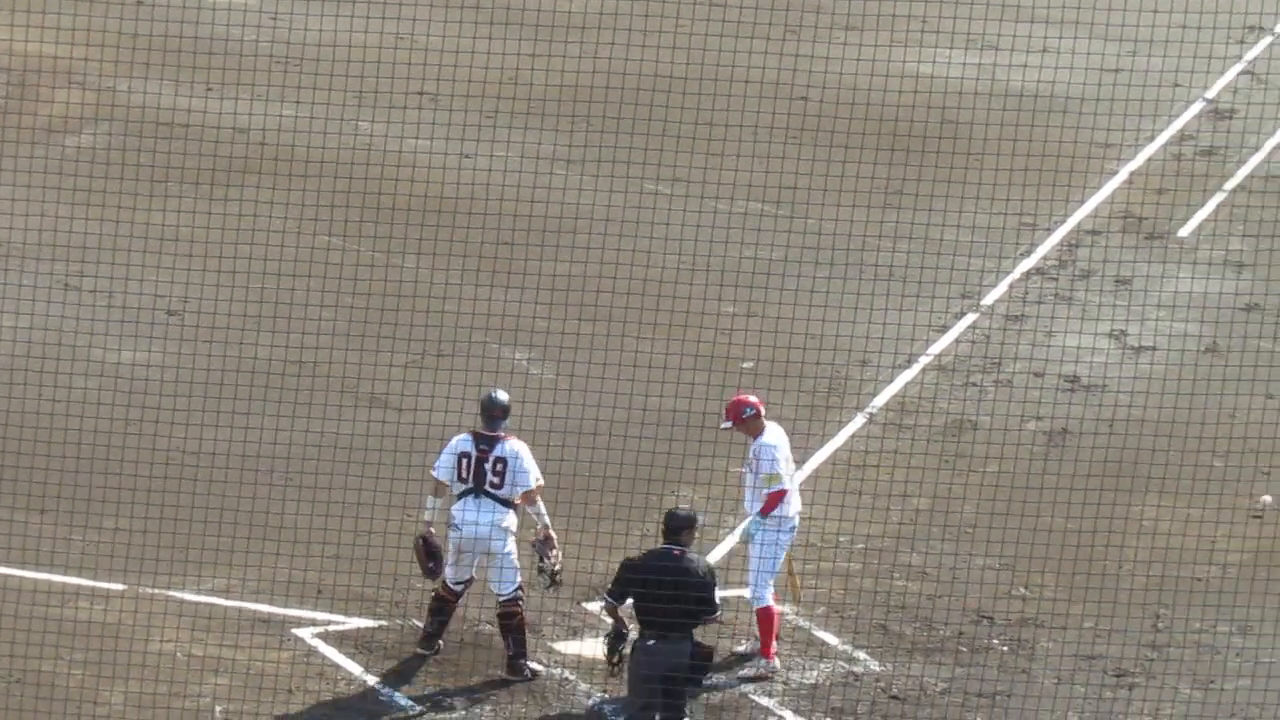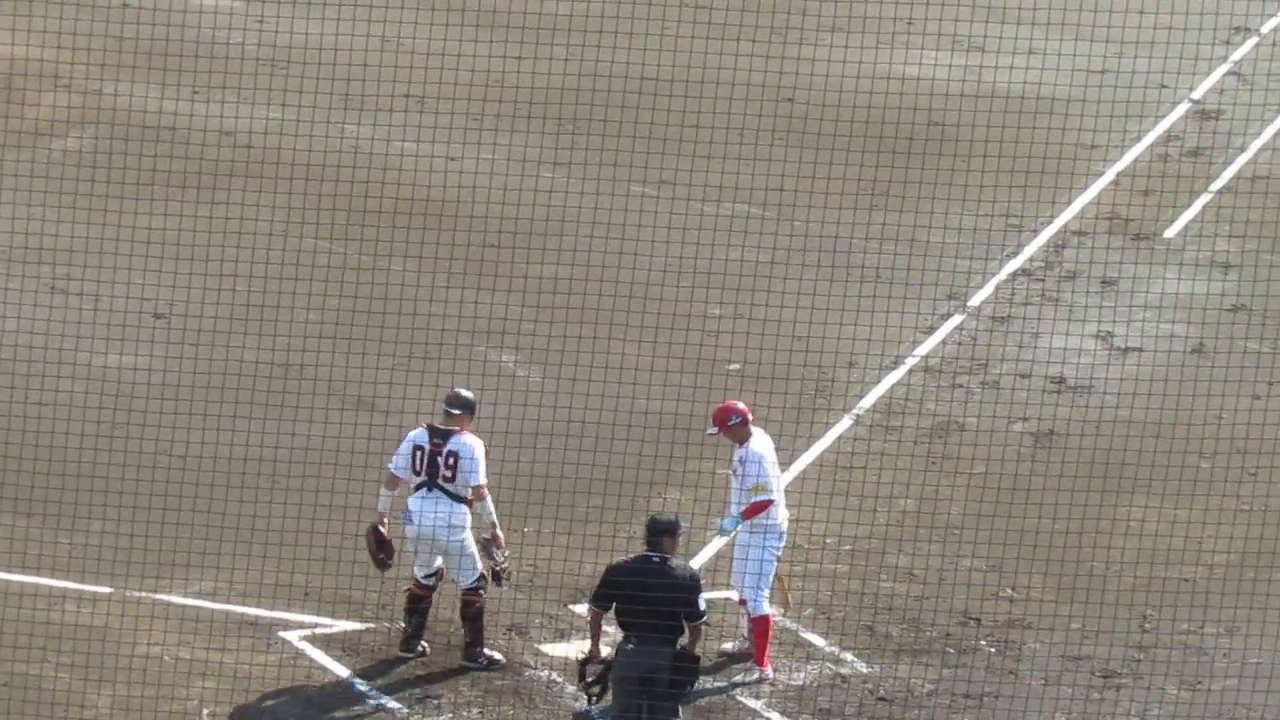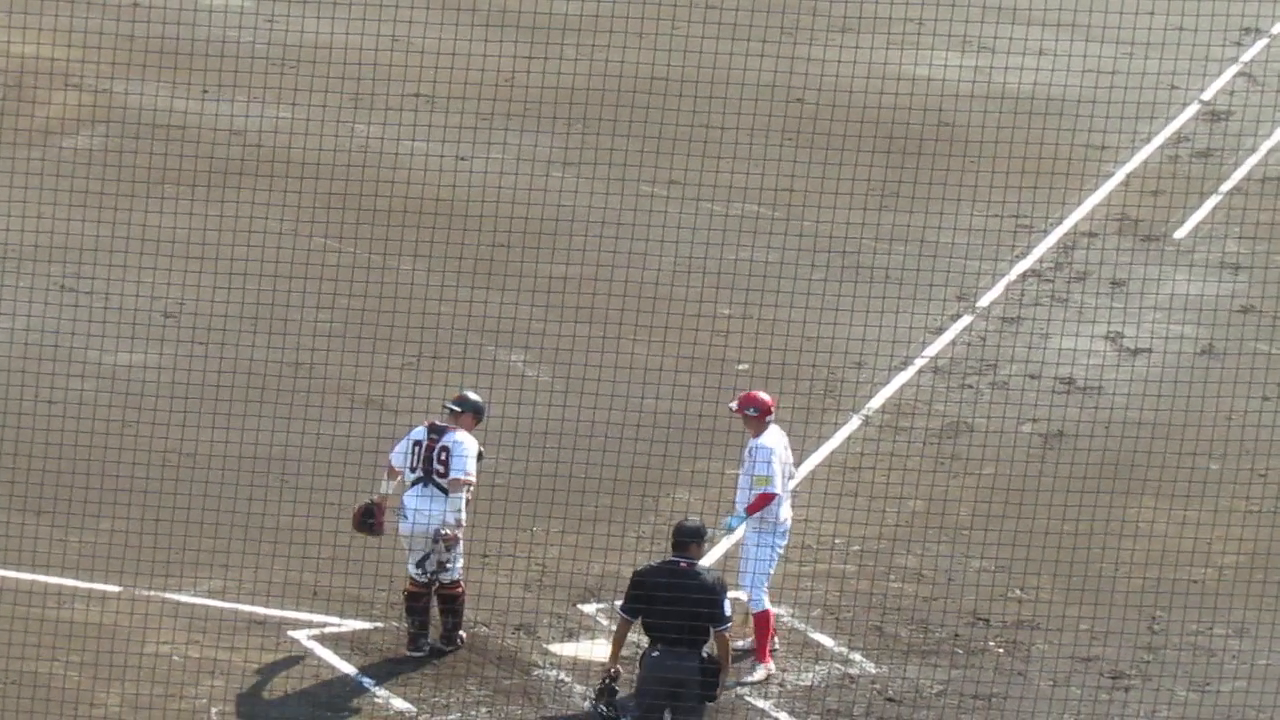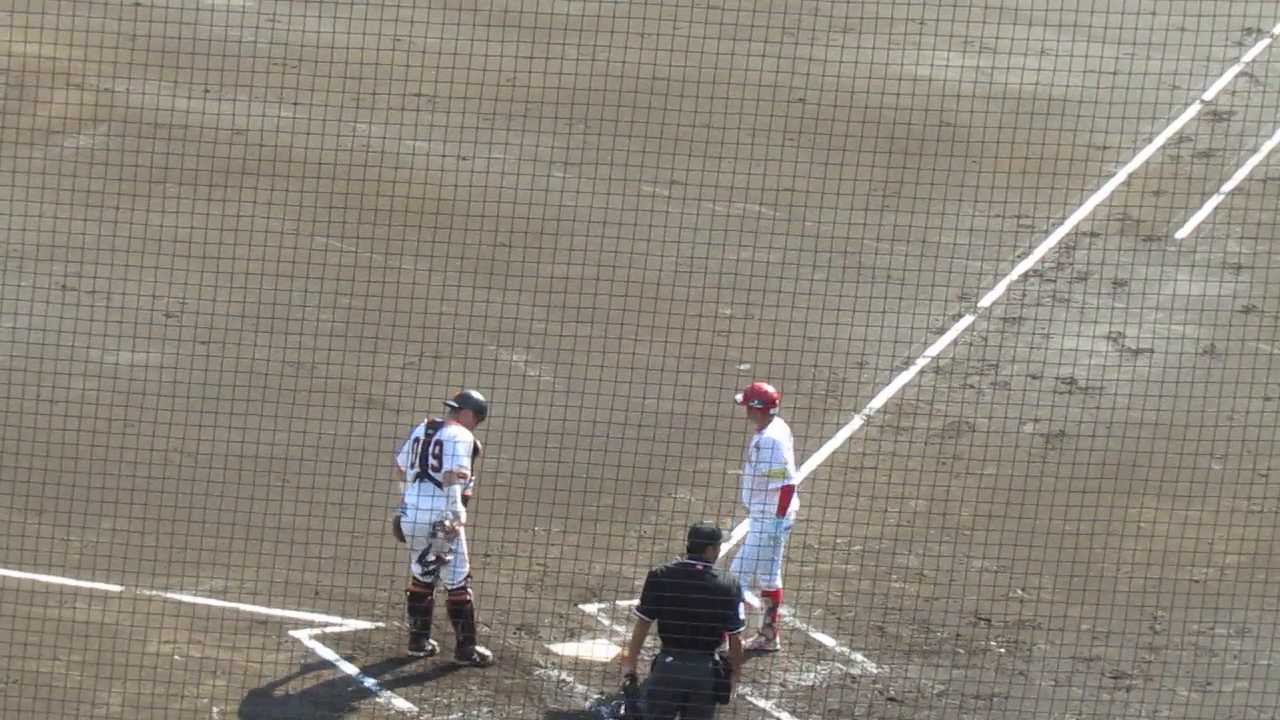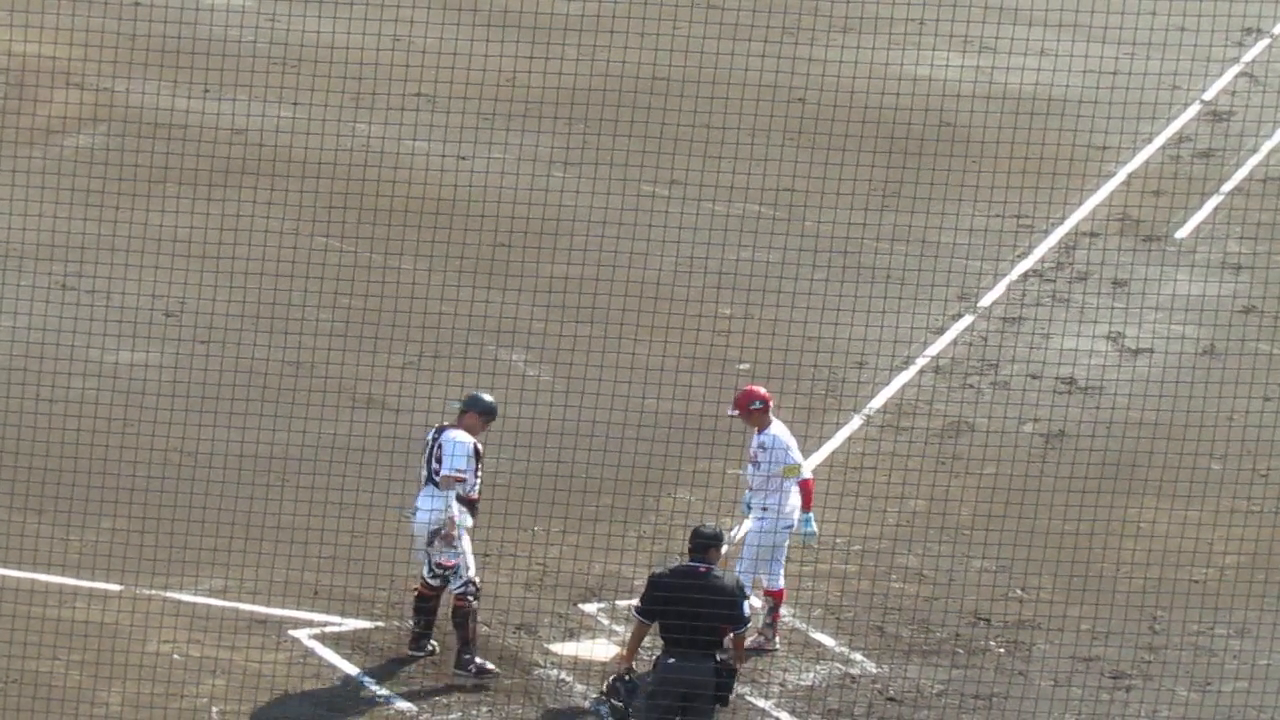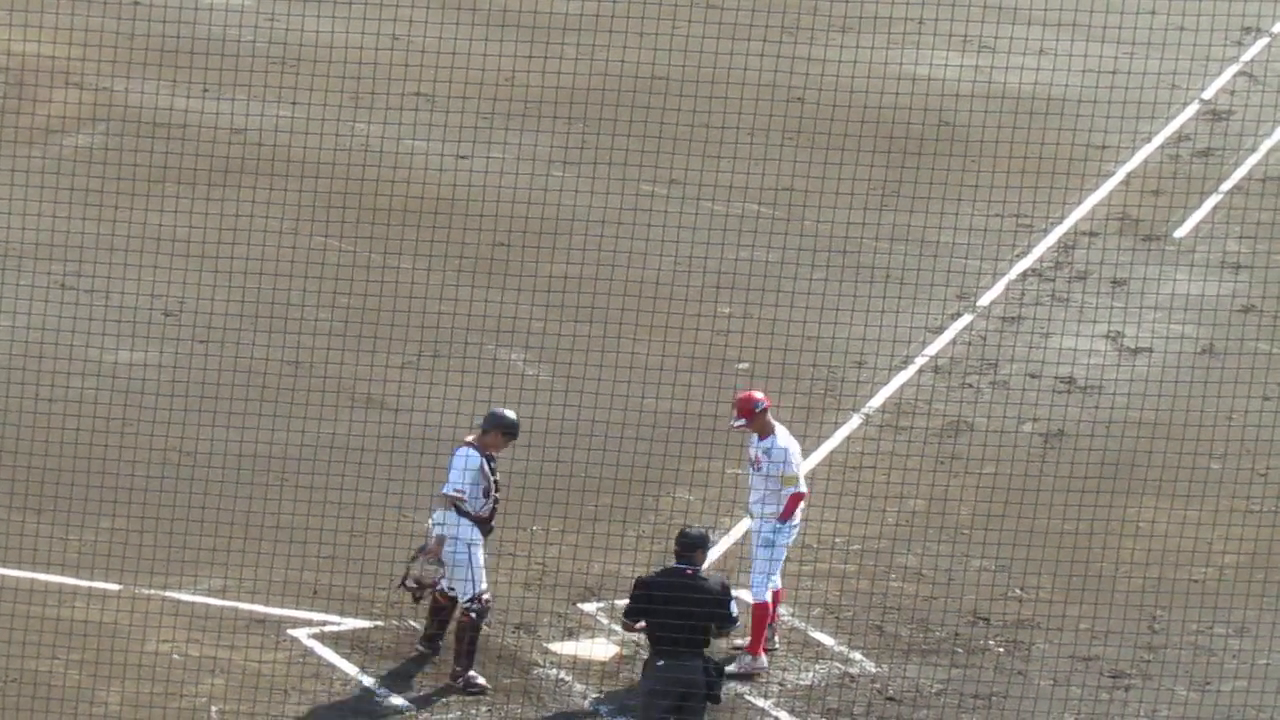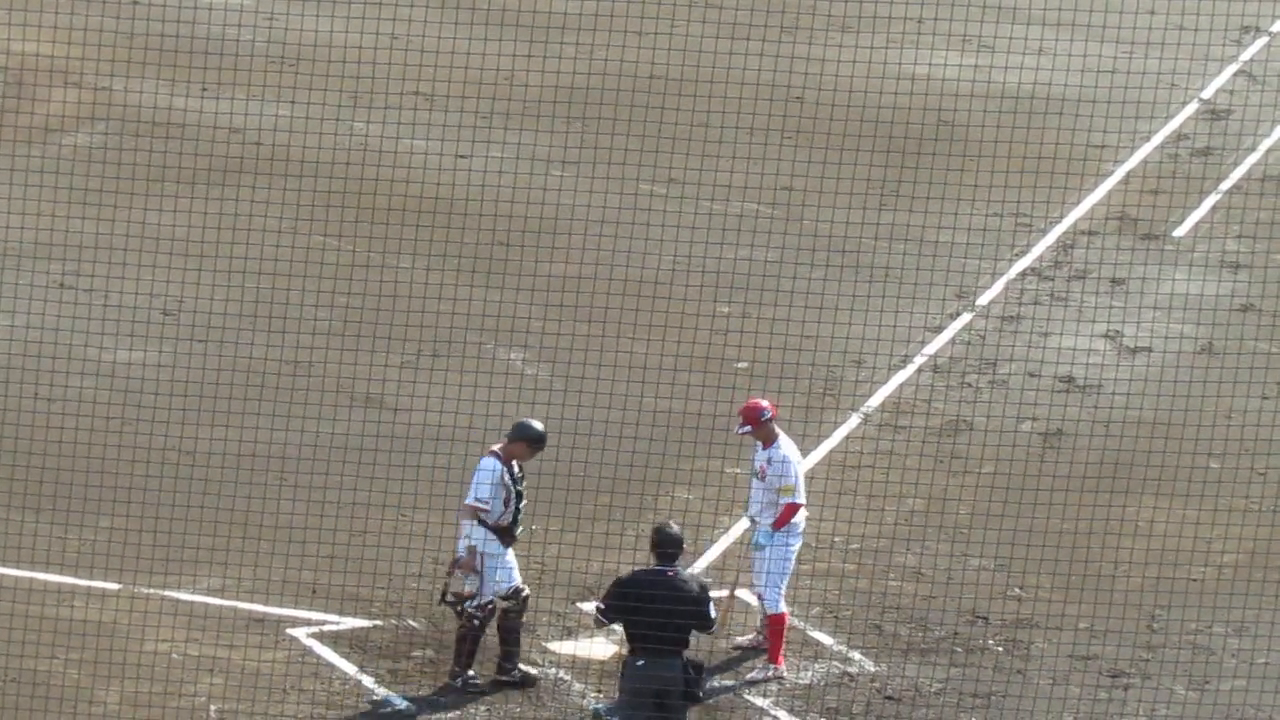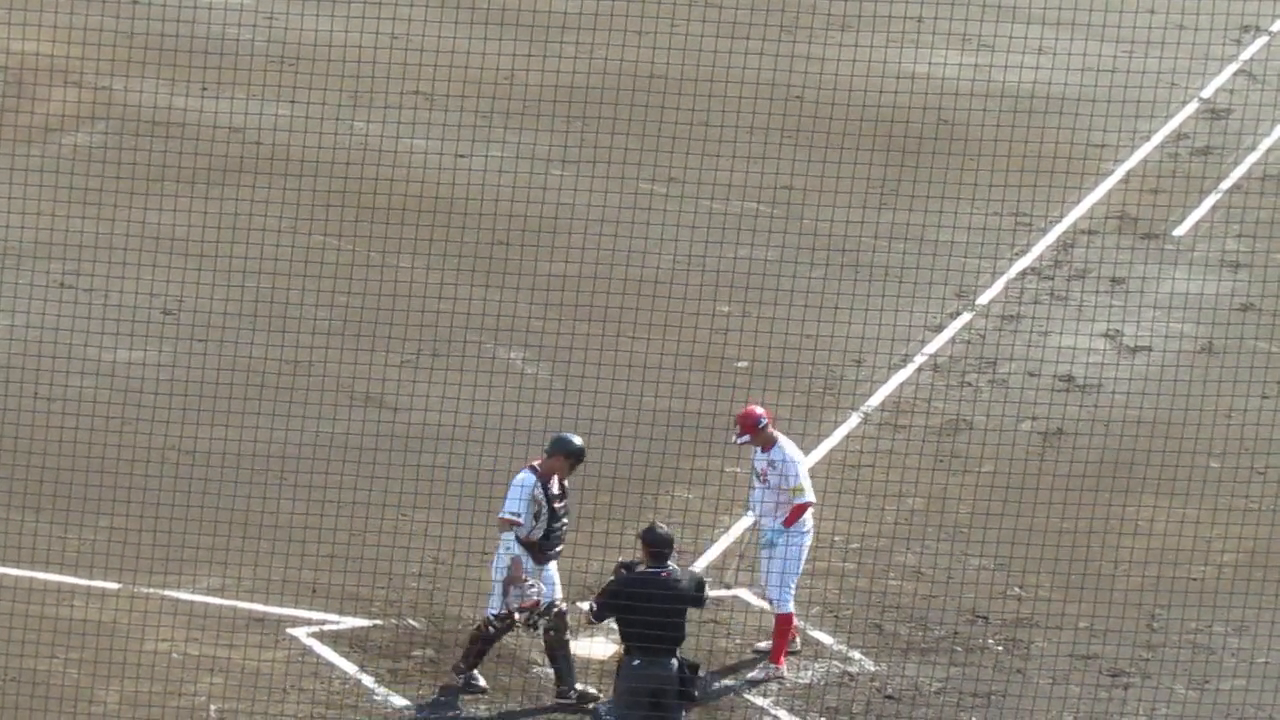
dt=0.3s
person 1, frame 1
left shoulder: (767, 444)
right shoulder: (769, 431)
left elbow: (779, 489)
left wrist: (758, 520)
left hip: (773, 523)
right hip: (770, 521)
left knee: (760, 587)
right knee: (762, 582)
left ankle: (767, 659)
right ankle: (764, 641)
person 1, frame 2
left shoulder: (755, 451)
right shoulder: (752, 440)
left elbow: (767, 498)
left wrist: (737, 520)
left hip: (765, 531)
right hip: (751, 528)
left knee: (755, 594)
right knee: (742, 584)
left ankle: (762, 666)
right ankle: (749, 639)
person 1, frame 3
left shoulder: (764, 445)
right shoulder: (774, 434)
left elbow: (770, 492)
right elbow: (789, 474)
left wrist: (741, 515)
left hip: (768, 527)
right hip: (759, 524)
left knee: (756, 591)
right knee: (749, 582)
left ankle: (763, 662)
right ankle: (765, 638)
person 1, frame 4
left shoulder: (772, 439)
right shoulder: (776, 428)
left elbow: (788, 484)
left wrist: (782, 521)
left hip: (768, 518)
right hip: (767, 515)
left knee: (740, 576)
right knee: (768, 575)
right ankle: (768, 635)
person 1, frame 5
left shoulder: (779, 439)
right shoulder: (760, 433)
left elbow: (804, 479)
left wrist: (807, 517)
right wrist: (749, 496)
left hip: (773, 516)
right hip: (766, 513)
left knee: (742, 576)
right knee: (771, 575)
right ankle: (769, 635)
person 1, frame 6
left shoulder: (785, 446)
right shoulder: (757, 437)
left elbow: (798, 492)
left wrist: (778, 525)
right wrist: (754, 503)
left hip: (779, 523)
right hip: (762, 518)
left knee: (760, 584)
right knee: (768, 578)
left ankle: (755, 656)
right ankle: (767, 635)
person 1, frame 7
left shoulder: (786, 456)
right shoulder: (763, 445)
left elbow: (795, 503)
left wrist: (771, 531)
right wrist: (755, 513)
left hip: (782, 532)
right hip: (764, 526)
left knee: (772, 593)
right knee: (761, 583)
left ankle: (775, 663)
right ankle: (766, 634)
person 1, frame 8
left shoulder: (788, 456)
right shoulder: (759, 447)
left elbow: (805, 500)
left wrist: (781, 529)
right wrist: (754, 496)
left hip: (792, 532)
right hip: (770, 528)
left knee: (780, 593)
right knee: (771, 587)
left ankle: (776, 663)
right ankle: (789, 637)
person 2, frame 1
left shoulder: (459, 443)
right shoulder: (516, 449)
left elbow: (439, 486)
right elbow: (530, 494)
left wrist: (429, 523)
right wrist: (545, 527)
left hip: (462, 528)
right hip: (498, 531)
left knee: (452, 585)
right knee: (509, 597)
left ankle: (429, 640)
right ankle: (517, 664)
person 2, frame 2
left shoulder: (417, 436)
right shoulder: (470, 443)
left elbow: (393, 477)
right elbow: (478, 491)
left wrist: (381, 514)
right wrist: (494, 527)
left hip: (417, 521)
right hip: (452, 524)
left knee: (424, 580)
right knee: (473, 586)
left ankle: (411, 642)
right ankle: (474, 651)
person 2, frame 3
left shoulder: (419, 432)
right shoulder: (465, 441)
left elbow: (394, 466)
right elbow: (458, 485)
left wrist: (383, 495)
right wrist: (457, 525)
left hip: (411, 517)
right hip: (443, 521)
left knee: (419, 577)
right knee: (450, 579)
left ankle: (417, 641)
right ankle: (450, 637)
person 2, frame 4
left shoulder: (422, 430)
right shoulder: (460, 436)
left elbow: (404, 467)
right elbow: (451, 477)
right wrist: (456, 518)
left hip: (412, 514)
right hip: (441, 517)
left knee: (421, 576)
right knee: (458, 582)
left ankle: (419, 641)
right ankle: (466, 649)
person 2, frame 5
left shoulder: (437, 434)
right shoulder: (462, 440)
right elbow: (449, 482)
right wrist: (452, 523)
left hip: (425, 516)
right hip: (444, 521)
left knee: (432, 579)
right knee: (465, 587)
left ankle: (420, 641)
right ankle: (465, 658)
person 2, frame 6
left shoulder: (479, 453)
right shoulder: (470, 457)
right elbow: (449, 500)
right wrist: (439, 540)
left hip: (467, 535)
right hip: (461, 537)
left knee: (449, 589)
right knee: (475, 601)
left ankle: (430, 641)
right ankle: (461, 670)
person 2, frame 7
left shoulder: (511, 462)
right shoulder: (492, 466)
right elbow: (472, 510)
right wrist: (470, 551)
left hip: (500, 543)
right hip: (484, 544)
left knee: (517, 598)
right knee: (480, 608)
left ankle: (508, 665)
right ankle: (460, 671)
person 2, frame 8
left shoulder: (559, 481)
right shoulder: (526, 481)
right elbow: (508, 524)
right wrist: (516, 564)
left hip: (545, 560)
right hip: (520, 559)
left knee: (557, 619)
right knee: (500, 619)
left ankle: (567, 687)
right ankle: (465, 669)
person 3, frame 1
left shoulder: (637, 563)
right shoulder: (702, 569)
left elbow: (610, 604)
right elbow: (712, 616)
left wrist: (619, 622)
left hip: (649, 647)
right hip: (684, 649)
person 3, frame 2
left shoulder: (619, 570)
right shoulder: (687, 576)
left elbow: (596, 612)
right elbow: (696, 625)
left wrist: (594, 646)
right wrist: (689, 649)
left hip: (630, 654)
right hip: (667, 657)
person 3, frame 3
left shoulder: (645, 576)
right shoulder: (712, 583)
left elbow: (625, 622)
right elbow: (721, 634)
left wrist: (613, 659)
right wrist: (724, 669)
left hip: (656, 660)
right hip: (692, 664)
person 3, frame 4
left shoulder: (661, 577)
right shoulder: (727, 586)
left elbow: (643, 623)
right elbow: (734, 637)
left wrist: (630, 660)
right wrist: (734, 672)
left hip: (669, 664)
right hip: (705, 668)
person 3, frame 5
left shoulder: (662, 579)
right shoulder: (731, 586)
left elbow: (643, 624)
right elbow: (739, 633)
left wrist: (628, 657)
right wrist: (737, 660)
left hip: (671, 665)
right hip: (707, 669)
person 3, frame 6
left shoulder: (649, 584)
right shoulder: (717, 588)
left elbow: (629, 624)
right elbow: (727, 628)
left hip: (660, 668)
right hip: (696, 669)
person 3, frame 7
left shoulder: (629, 583)
right shoulder: (695, 587)
left elbow: (600, 620)
right elbow: (709, 628)
left hip: (639, 668)
right hip: (676, 669)
person 3, frame 8
left shoulder: (624, 584)
right shoulder: (686, 581)
left elbow: (592, 617)
right elbow: (701, 599)
right wrist: (672, 566)
left hip: (635, 667)
right hip: (670, 667)
